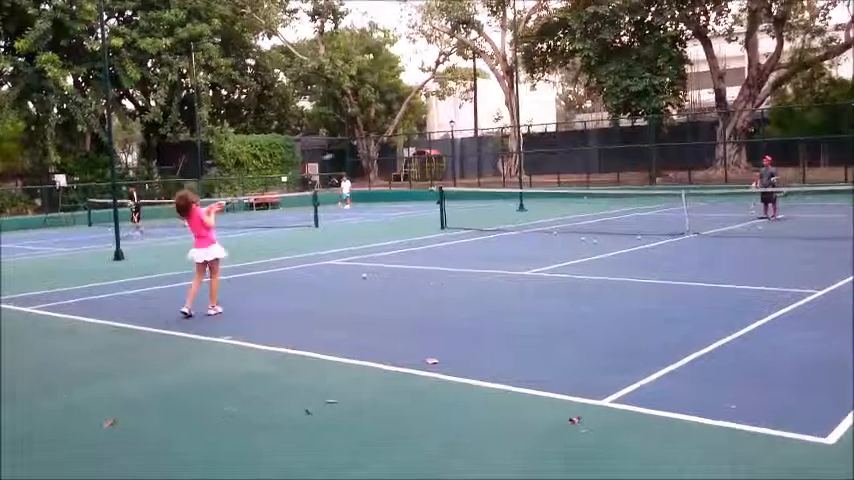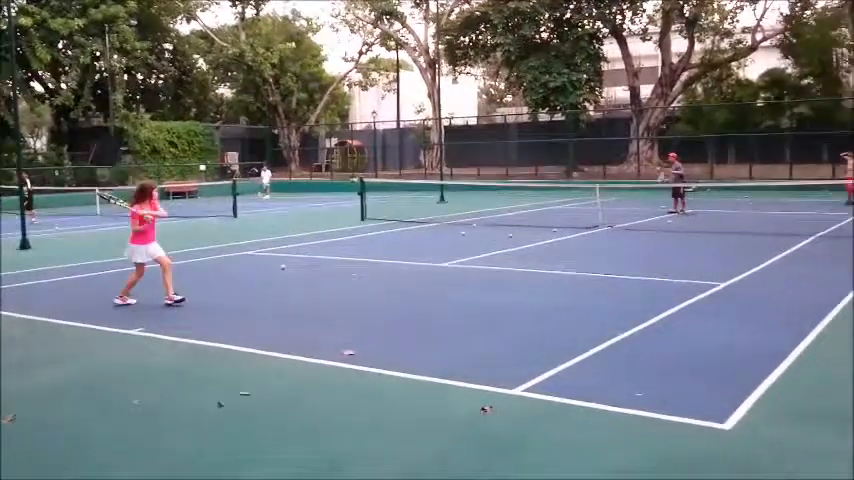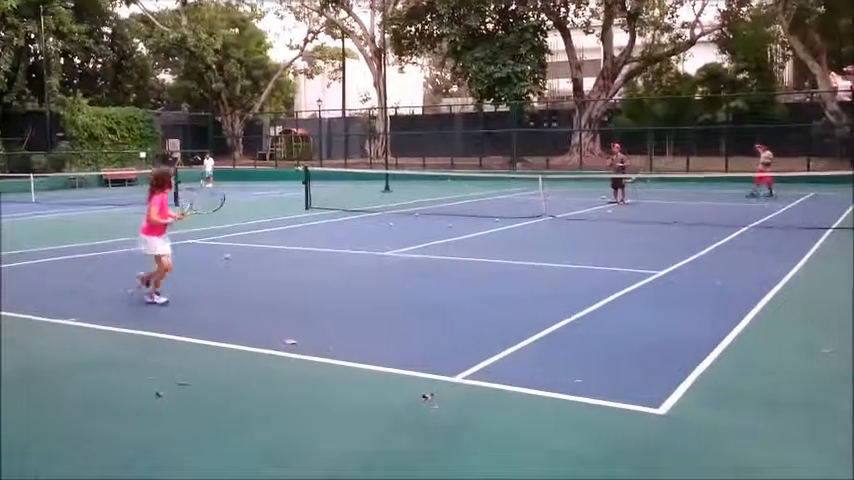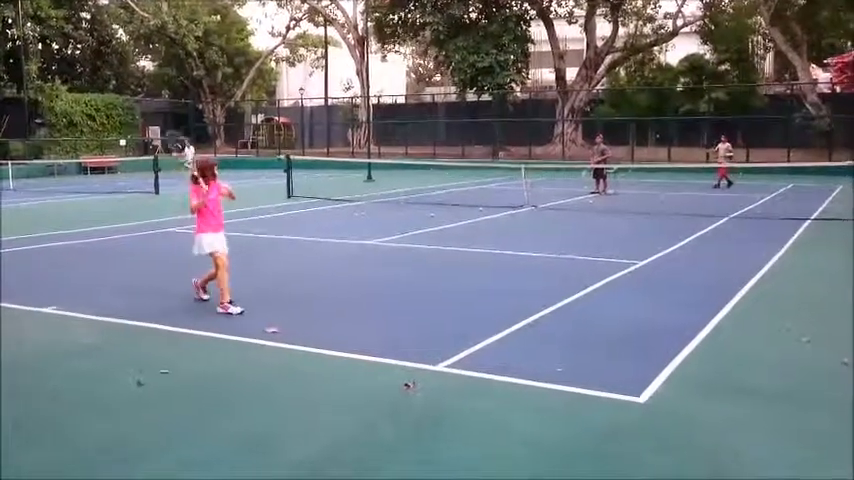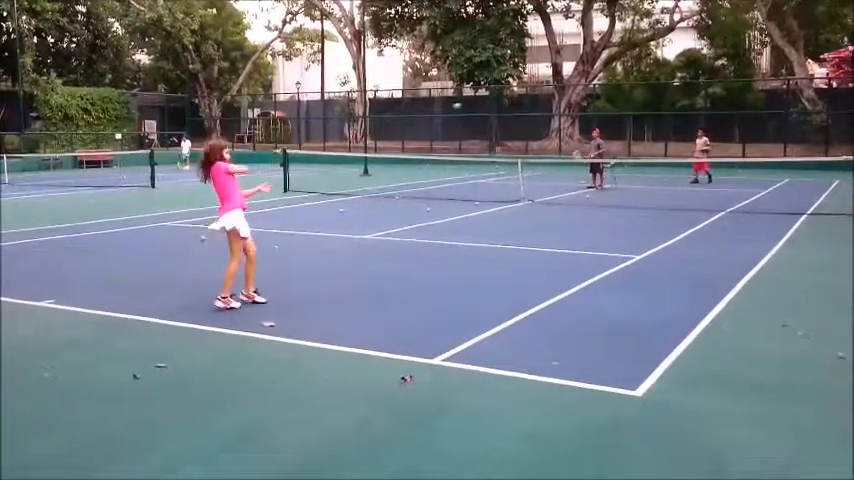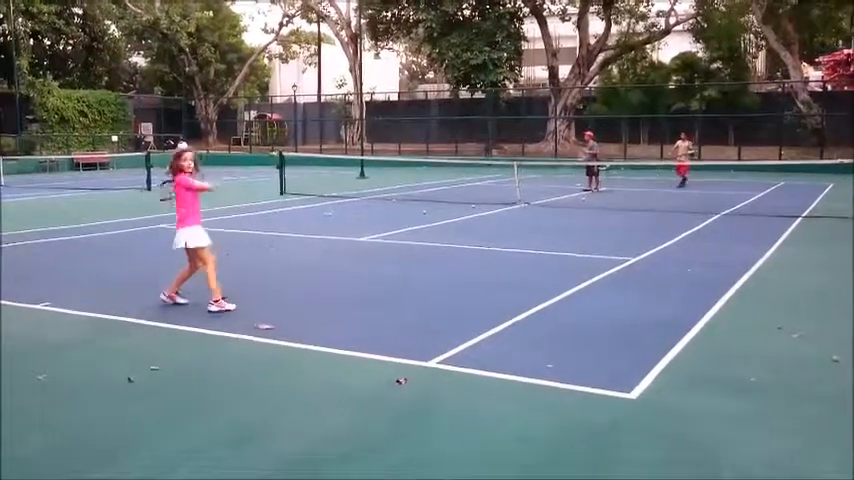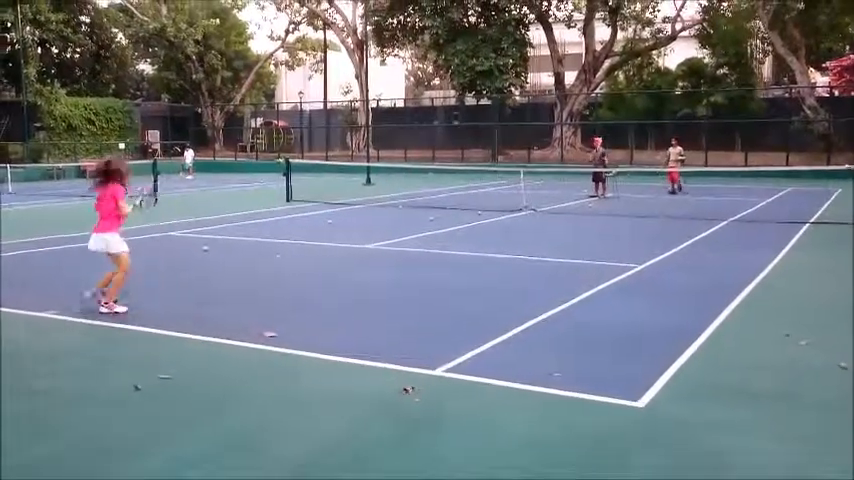
dt=0.7s
person 1, frame 1
left shoulder: (188, 214)
right shoulder: (197, 210)
left elbow: (208, 210)
right elbow: (210, 225)
left wrist: (213, 208)
right wrist: (212, 212)
left hip: (199, 249)
right hip: (210, 247)
left knee: (198, 279)
right knee: (214, 276)
left ankle: (187, 306)
right ankle: (213, 306)
person 1, frame 2
left shoulder: (153, 204)
right shoulder: (136, 210)
left elbow: (164, 214)
right elbow: (134, 230)
left wrist: (147, 212)
right wrist: (146, 224)
left hip: (151, 243)
right hip: (139, 245)
left knee: (167, 264)
right knee: (139, 273)
left ankle: (170, 296)
right ankle: (122, 296)
person 1, frame 3
left shoulder: (164, 194)
right shoulder: (157, 196)
right elbow: (152, 218)
left wrist: (175, 215)
right wrist: (167, 221)
left hip: (160, 235)
right hip: (151, 235)
left knee: (167, 266)
right knee: (165, 266)
left ankle: (145, 277)
right ankle: (154, 293)
person 1, frame 4
left shoulder: (216, 184)
right shoulder: (196, 188)
left elbow: (232, 197)
right elbow: (193, 209)
left wrist: (228, 191)
right wrist: (203, 196)
left hip: (218, 232)
right hip: (206, 234)
left knee: (220, 268)
right knee: (223, 264)
left ankle: (200, 284)
right ankle: (225, 303)
person 1, frame 5
left shoulder: (222, 171)
right shoulder: (219, 167)
left elbow: (238, 194)
right elbow: (243, 169)
left wrist: (258, 189)
right wrist: (234, 168)
left hip: (236, 214)
right hip: (232, 215)
left knee: (252, 253)
right knee: (236, 258)
left ankle: (249, 292)
right ankle: (224, 297)
person 1, frame 6
left shoulder: (186, 180)
right shoulder: (181, 179)
right elbow: (206, 187)
right wrist: (207, 186)
left hip: (190, 227)
right hip: (189, 228)
left knee: (194, 265)
right knee: (210, 262)
left ankle: (170, 293)
right ankle: (216, 301)
person 1, frame 7
left shoulder: (102, 187)
right shoulder: (118, 188)
left elbow: (97, 207)
right elbow: (124, 212)
right wrist: (129, 209)
left hip: (103, 232)
right hip: (108, 234)
left knee: (122, 267)
right knee: (124, 267)
left ankle: (100, 290)
right ankle: (107, 303)
